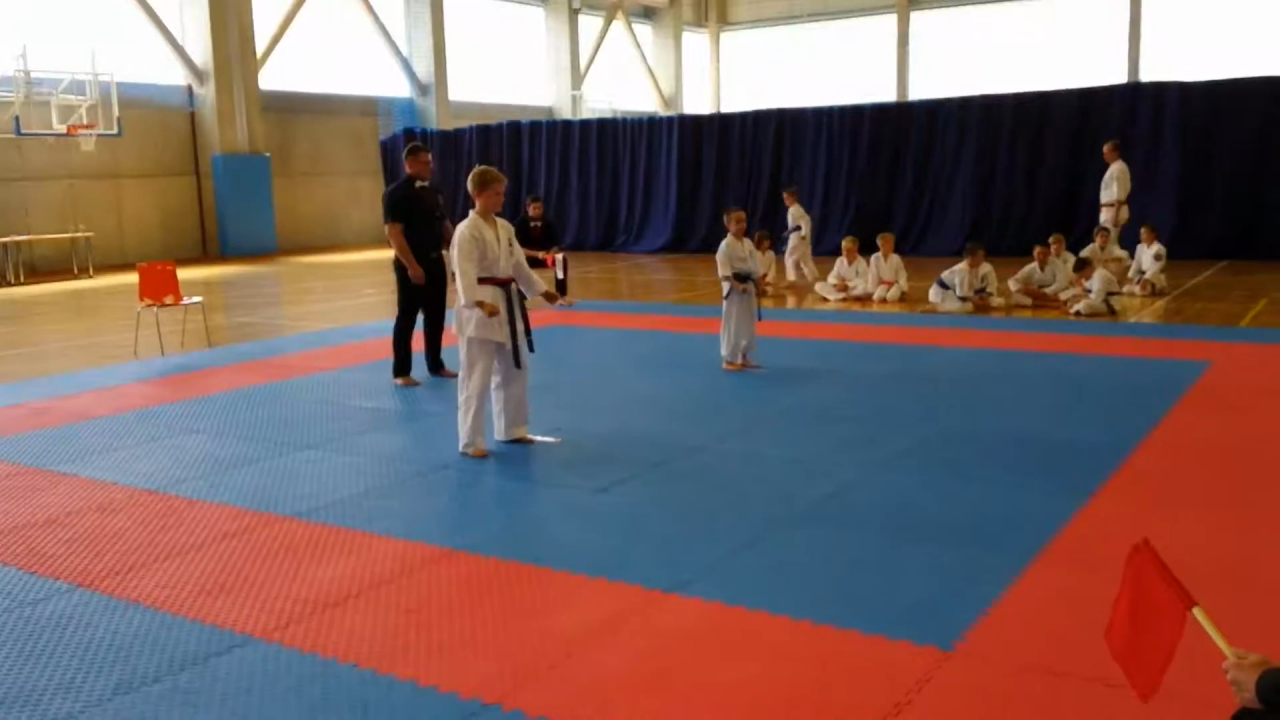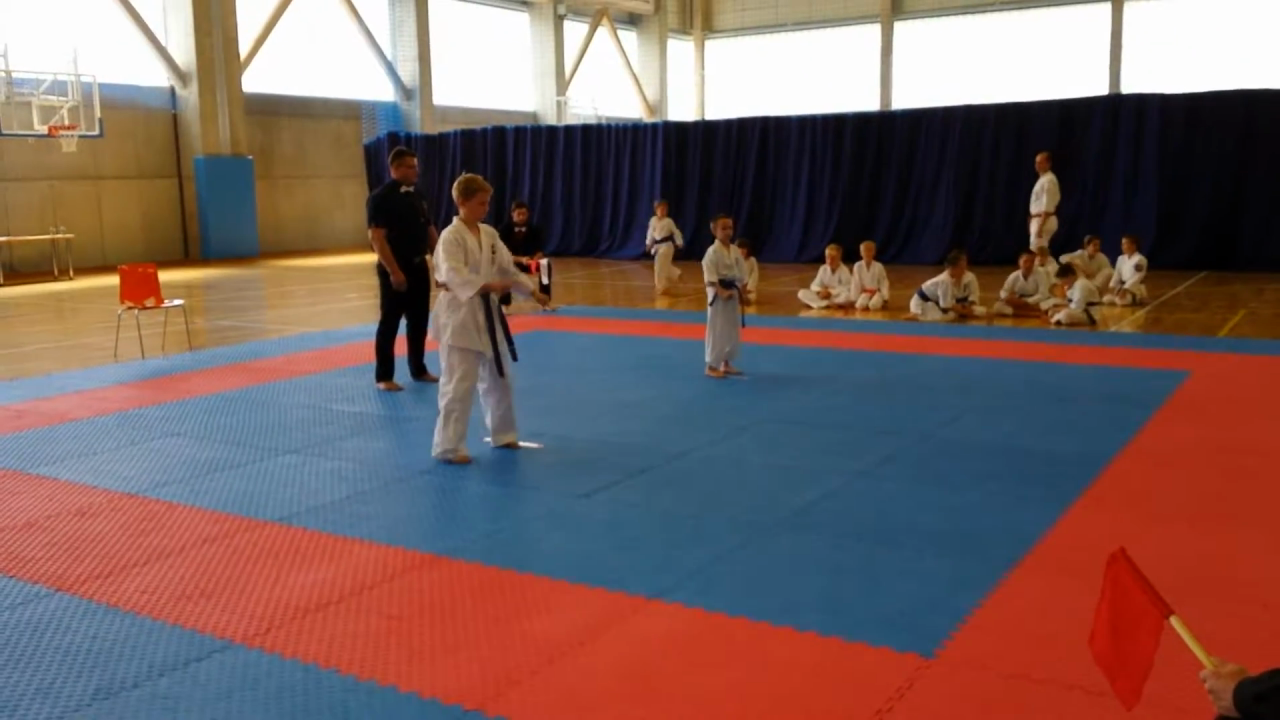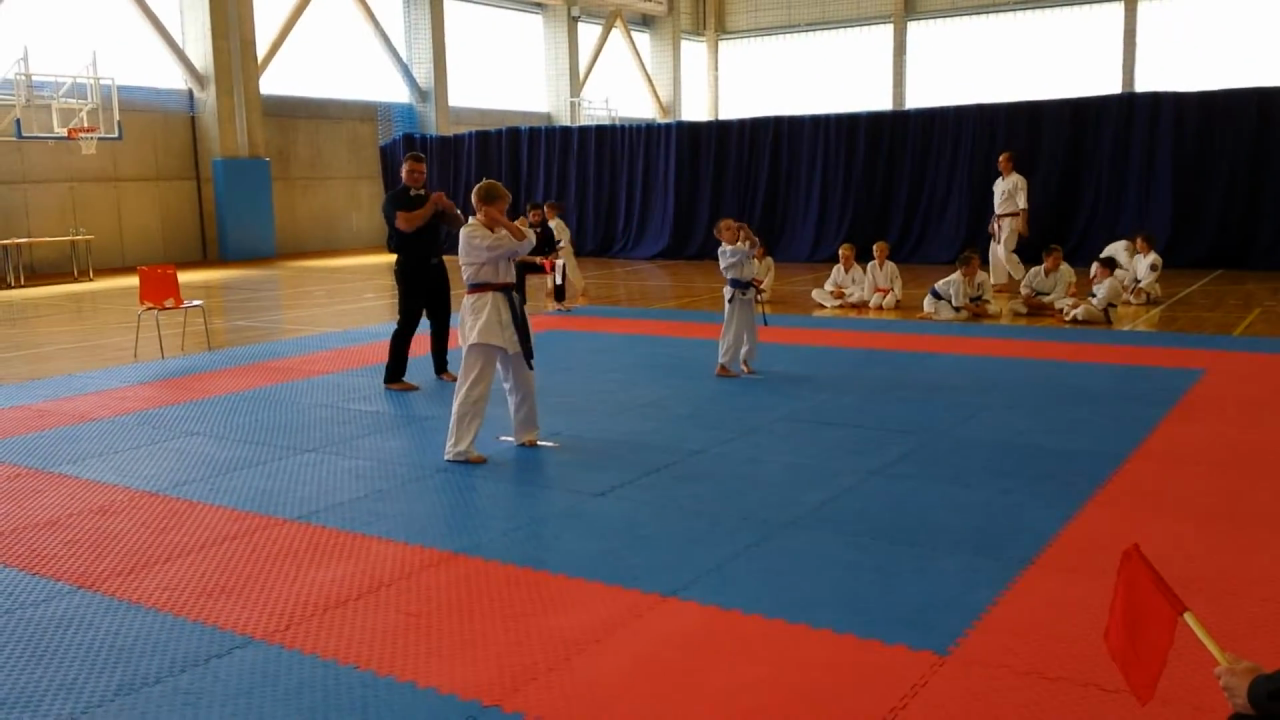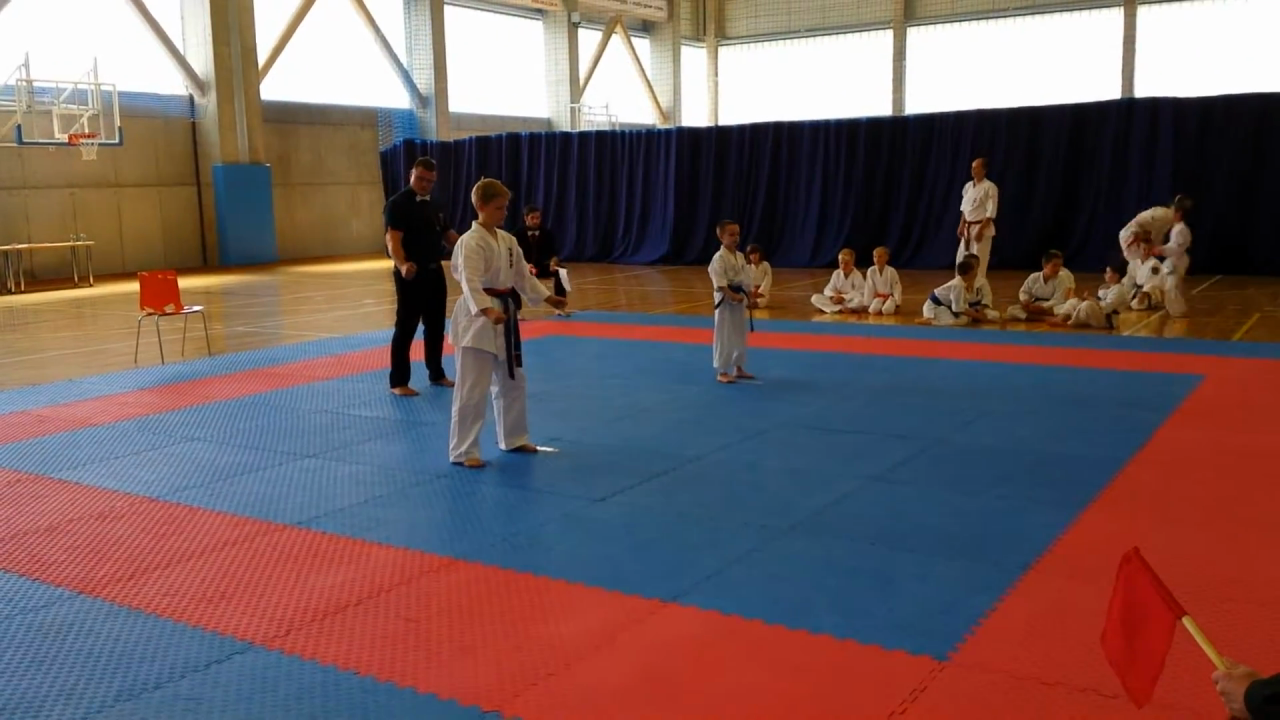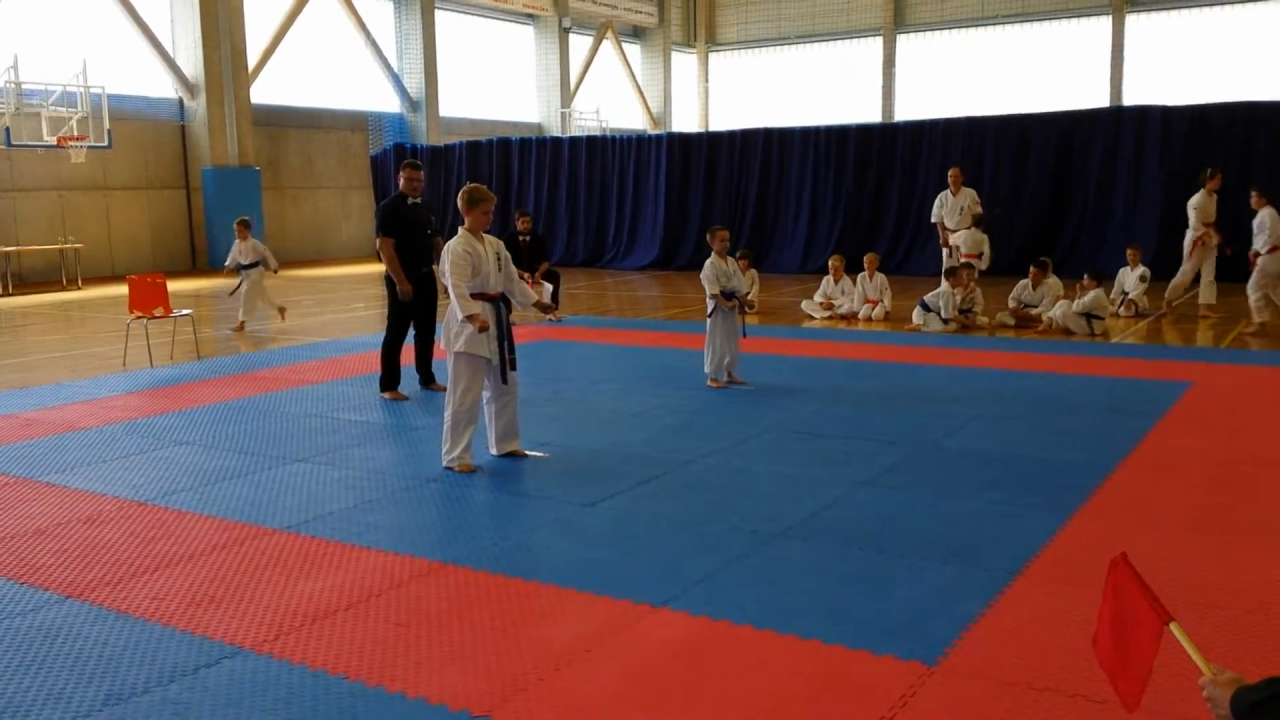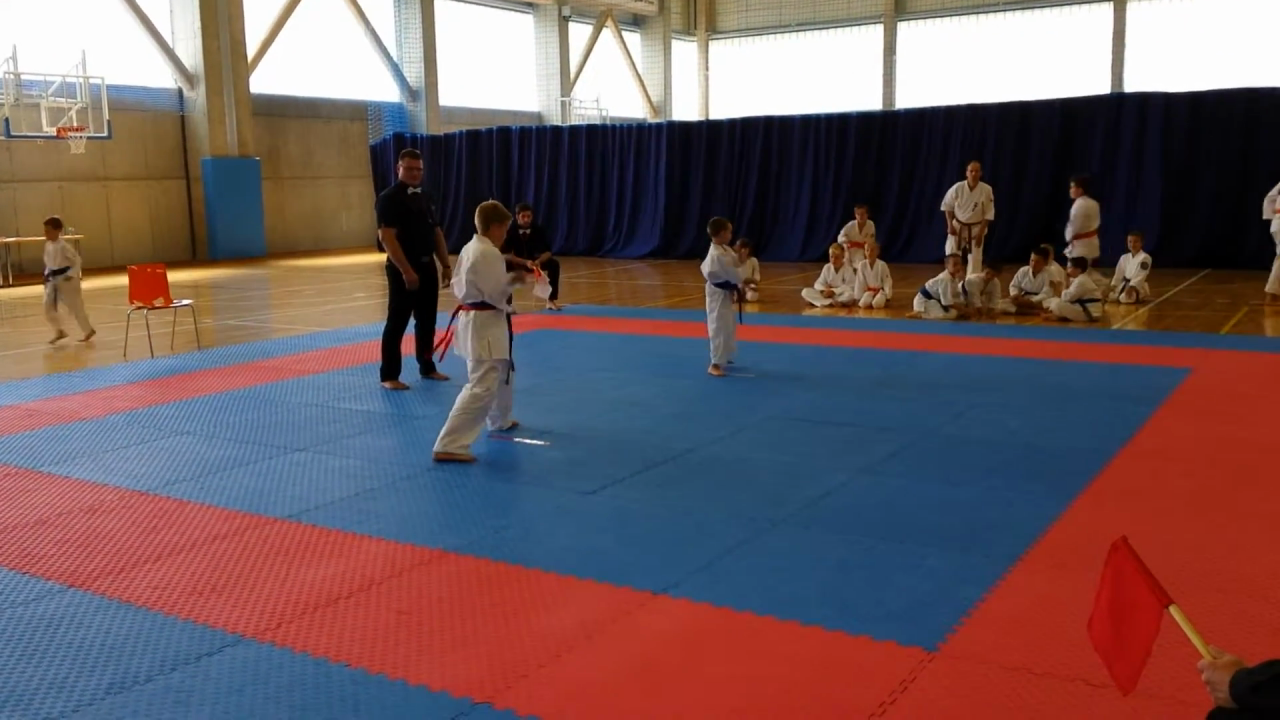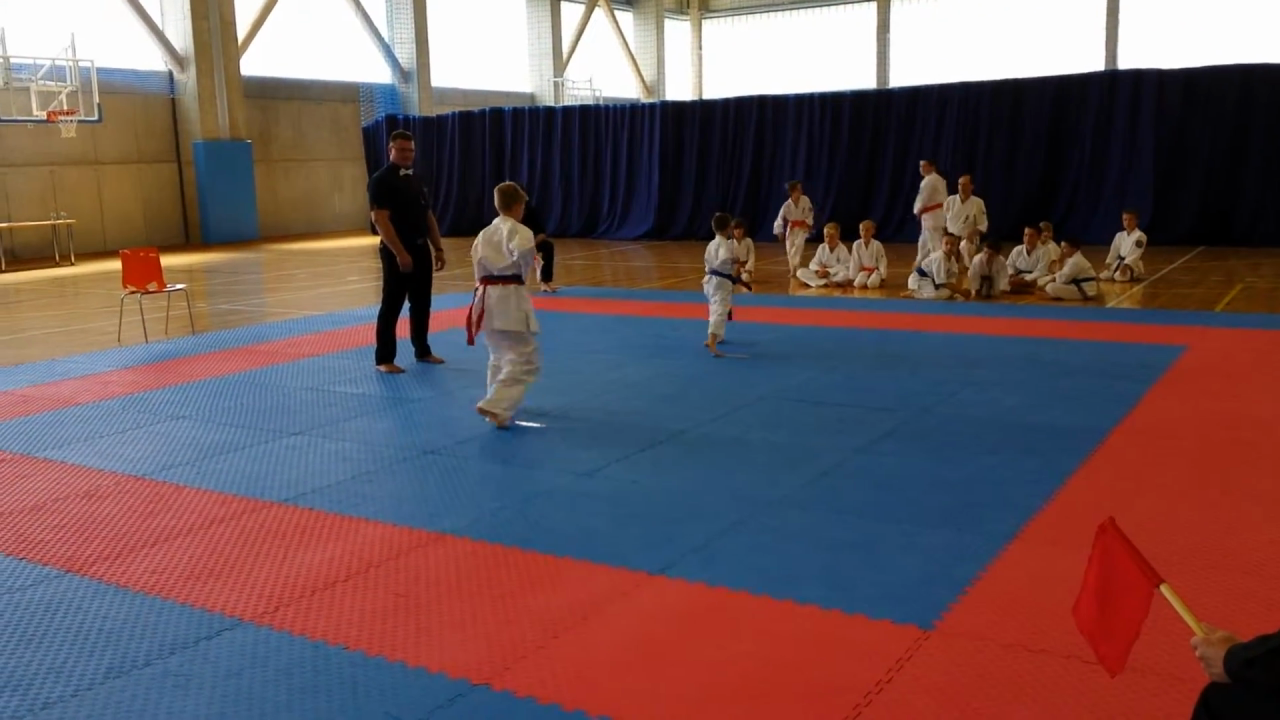
dt=0.7s
person 1, frame 1
left shoulder: (505, 228)
right shoulder: (467, 230)
left elbow: (519, 265)
right elbow: (465, 272)
left wrist: (542, 291)
right wrist: (480, 303)
left hip: (508, 303)
right hip: (480, 308)
left knee: (514, 371)
right knee: (477, 377)
left ankle: (511, 429)
right ankle: (471, 441)
person 1, frame 2
left shoulder: (488, 234)
right shoulder: (451, 235)
left elbow: (508, 267)
right elbow: (453, 275)
left wrist: (532, 291)
right wrist: (487, 286)
left hip: (488, 312)
right hip: (460, 314)
left knee: (498, 378)
right knee: (459, 384)
left ankle: (502, 433)
right ankle: (447, 447)
person 1, frame 3
left shoulder: (498, 232)
right shoulder: (470, 233)
left elbow: (527, 241)
right elbow: (512, 245)
left wrist: (504, 222)
right wrist: (497, 224)
left hip: (508, 308)
right hip: (483, 311)
left knee: (522, 377)
right knee: (475, 383)
left ankle: (526, 432)
right ankle: (459, 448)
person 1, frame 4
left shoulder: (507, 240)
right shoulder: (471, 241)
left elbow: (522, 277)
right elbow: (470, 283)
left wrist: (548, 298)
right wrist: (487, 311)
left hip: (504, 314)
right hip: (476, 319)
left knee: (512, 382)
right knee: (472, 388)
left ankle: (513, 438)
right ankle: (463, 451)
person 1, frame 5
left shoulder: (495, 245)
right shoulder: (457, 247)
left elbow: (511, 280)
right elbow: (457, 288)
left wrist: (536, 302)
right wrist: (472, 317)
left hip: (496, 320)
right hip: (468, 325)
left knee: (504, 387)
right knee: (465, 393)
left ankle: (504, 443)
right ankle: (455, 456)
person 1, frame 6
left shoulder: (471, 249)
right shoulder: (488, 252)
right elbow: (494, 291)
left wrist: (511, 278)
right wrist: (506, 296)
left hip: (475, 318)
right hip: (484, 324)
left knee: (502, 374)
right knee: (481, 388)
left ankle: (500, 420)
right ankle: (448, 446)
person 1, frame 7
left shoulder: (484, 234)
right shoulder: (519, 231)
left elbow: (480, 265)
right elbow: (524, 252)
right wrist: (525, 268)
left hip: (486, 295)
right hip: (510, 297)
left knee: (500, 355)
right knee: (524, 360)
left ankle: (498, 405)
right ankle: (496, 406)
person 2, frame 1
left shoulder: (433, 191)
right shoulder: (396, 193)
left elbow: (445, 226)
right elbow: (393, 233)
right wrist: (411, 266)
left hip: (435, 261)
right hip: (411, 265)
left knee: (436, 315)
right knee: (407, 318)
left ankle: (435, 365)
right ankle: (401, 372)
person 2, frame 2
left shoulder: (417, 196)
right shoulder: (381, 197)
left elbow: (430, 231)
right elbow: (376, 238)
right wrist: (393, 272)
left hip: (418, 266)
right hip: (394, 269)
left knee: (419, 320)
right knee: (390, 322)
left ankle: (418, 369)
right ankle: (383, 376)
person 2, frame 3
left shoulder: (430, 198)
right shoulder: (394, 199)
left elbow: (457, 224)
right elbow: (406, 225)
left wrist: (449, 207)
right wrist: (431, 206)
left hip: (435, 266)
right hip: (410, 268)
left knee: (441, 318)
right knee: (407, 322)
left ankle: (441, 368)
right ankle: (393, 377)
person 2, frame 4
left shoulder: (434, 205)
right shoulder: (398, 204)
left elbow: (448, 234)
right elbow: (392, 239)
right wrist: (402, 265)
left hip: (434, 272)
right hip: (411, 274)
left knee: (435, 325)
right knee: (405, 328)
left ankle: (436, 374)
right ankle: (398, 382)
person 2, frame 5
left shoulder: (424, 208)
right shoulder: (389, 208)
left elbow: (436, 242)
right elbow: (384, 248)
right wrist: (400, 282)
left hip: (426, 277)
right hip: (402, 280)
left knee: (426, 330)
right knee: (396, 333)
left ankle: (427, 378)
right ankle: (388, 386)
person 2, frame 6
left shoulder: (424, 197)
right shoulder: (389, 198)
left elbow: (436, 233)
right elbow: (386, 238)
left wrist: (445, 265)
right wrist: (406, 270)
left hip: (427, 267)
right hip: (403, 269)
left knee: (427, 320)
right knee: (397, 322)
left ankle: (427, 368)
right ankle: (389, 375)
person 2, frame 7
left shoulder: (416, 180)
right shoulder: (381, 180)
left elbow: (428, 216)
right elbow: (379, 220)
left wrist: (438, 248)
right wrist: (400, 253)
left hip: (421, 250)
right hip: (397, 252)
left knee: (421, 303)
right knee: (392, 305)
left ankle: (422, 351)
right ankle: (384, 359)
